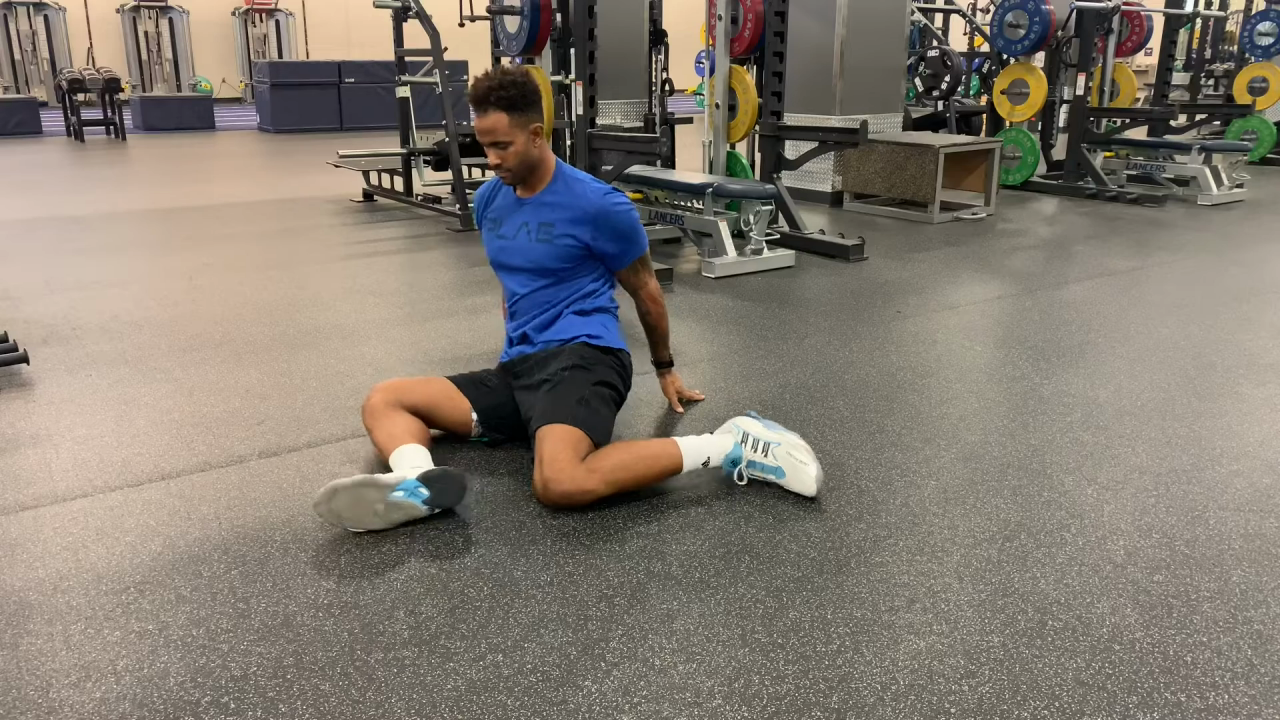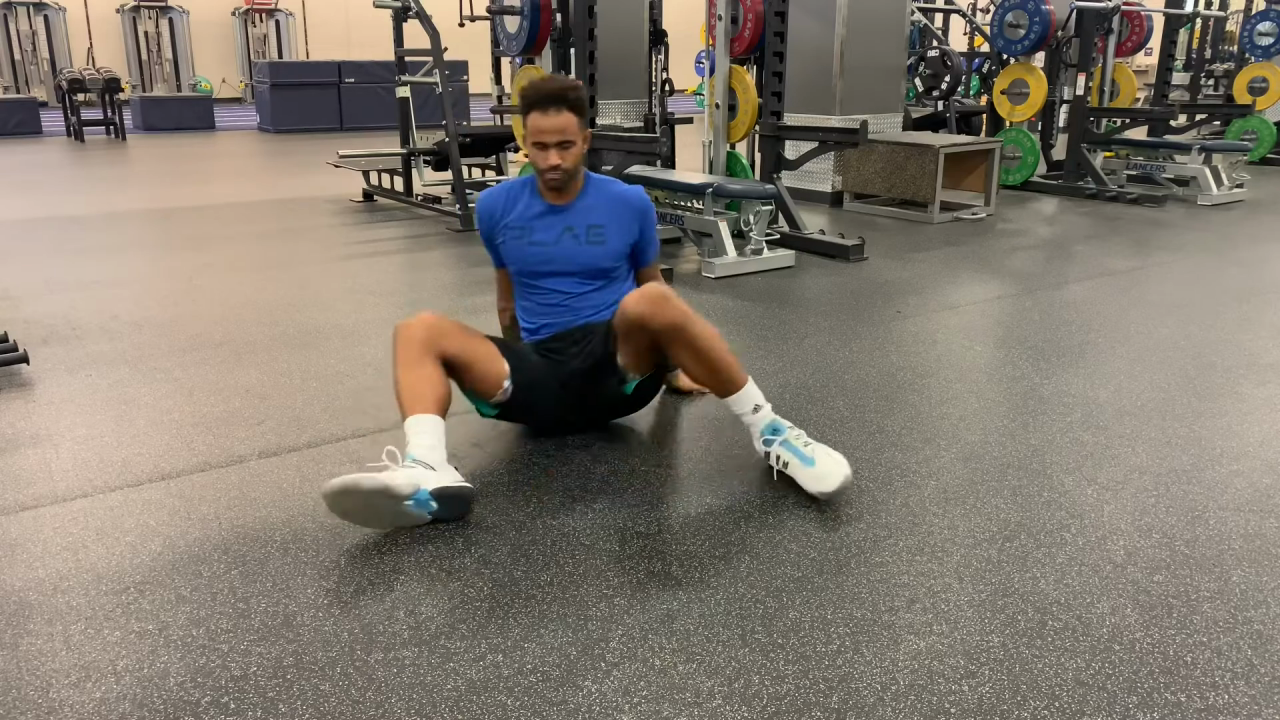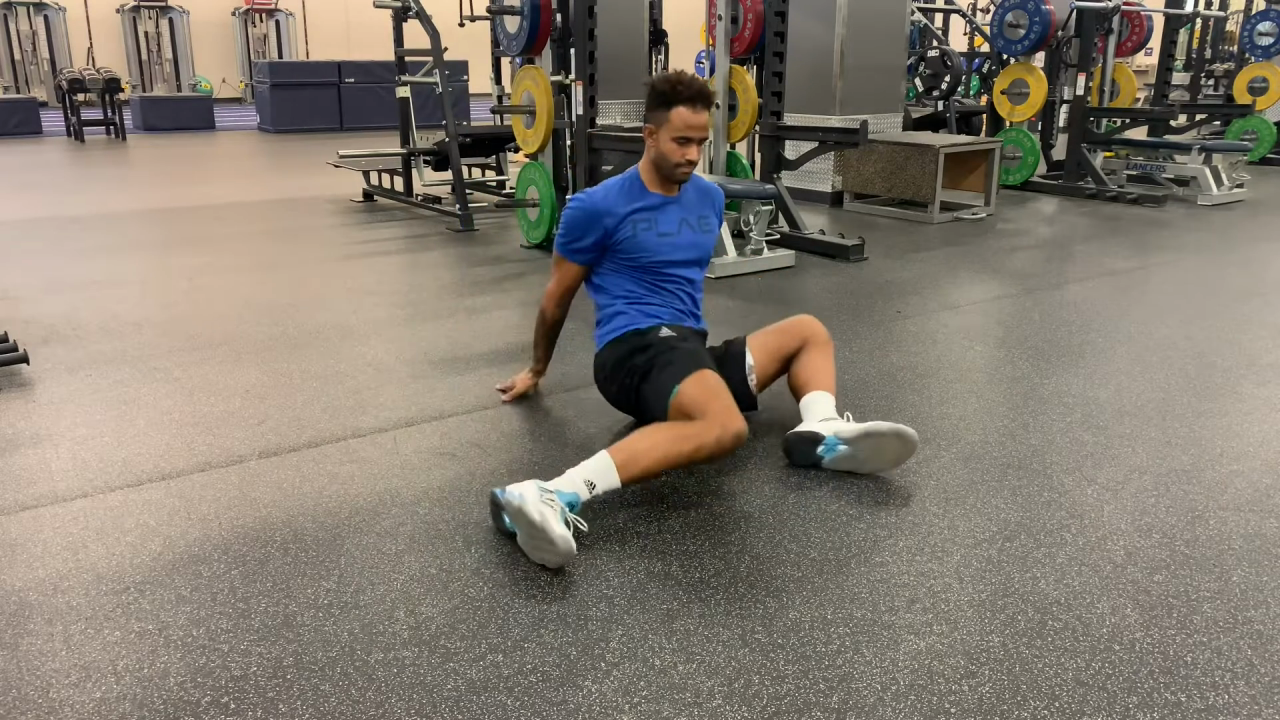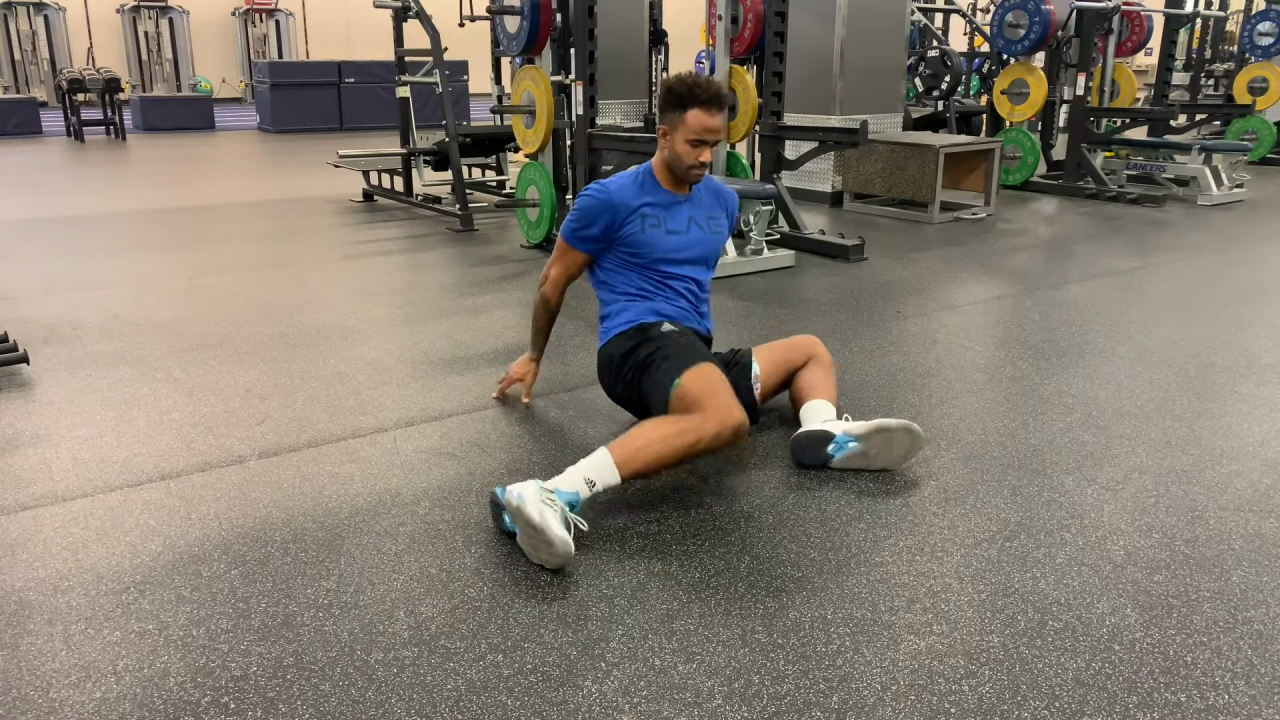
dt=1s
person 1, frame 1
left shoulder: (599, 206)
right shoulder: (489, 200)
left elbow: (645, 291)
left wrist: (665, 370)
left hip: (583, 358)
right hip: (519, 368)
left knee: (559, 485)
right knee: (383, 402)
left ankle: (732, 447)
right ankle: (417, 485)
person 1, frame 2
left shoulder: (628, 204)
right shoulder: (496, 207)
left elbow: (652, 283)
left wrist: (672, 364)
right wrist: (516, 373)
left hip: (618, 365)
right hip: (544, 369)
left knee: (650, 304)
right knee: (418, 332)
left ankle: (772, 435)
right ankle: (429, 480)
person 1, frame 3
left shoulder: (709, 199)
right shoulder: (598, 206)
right elbow: (557, 295)
right wrist: (536, 369)
left hip: (688, 349)
right hip: (635, 350)
left knee: (808, 331)
right knee: (725, 429)
left ankle: (823, 431)
right ankle: (553, 496)
person 1, frame 4
left shoulder: (722, 200)
right shoulder: (610, 199)
right elbow: (555, 279)
right wrist: (534, 356)
left hip: (689, 347)
right hip: (643, 344)
left knee: (811, 351)
right knee: (723, 420)
left ankle: (826, 435)
right ankle: (551, 497)
